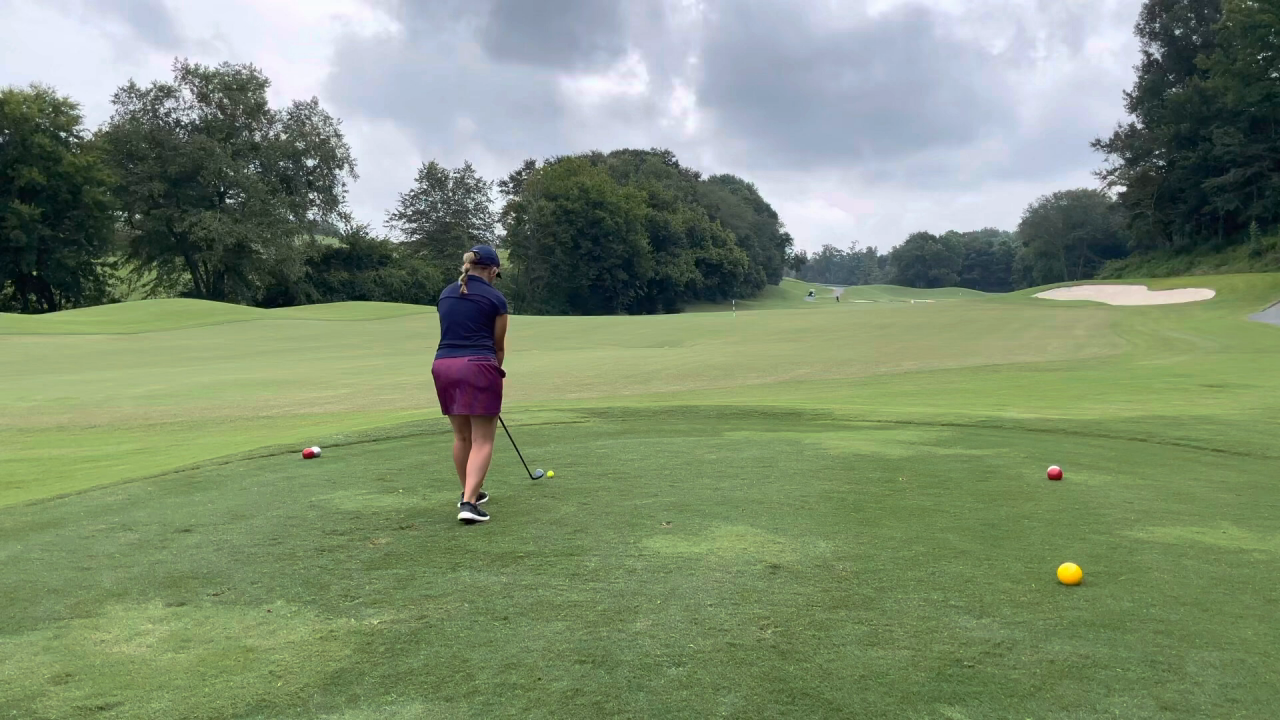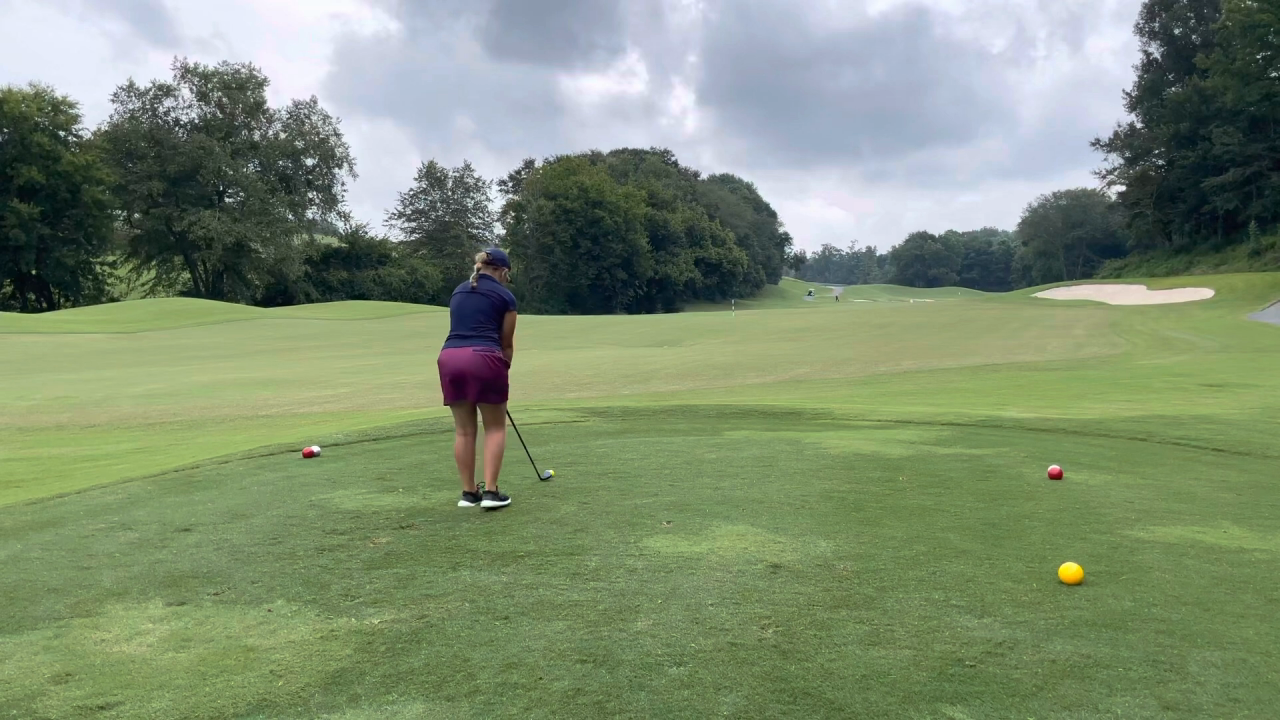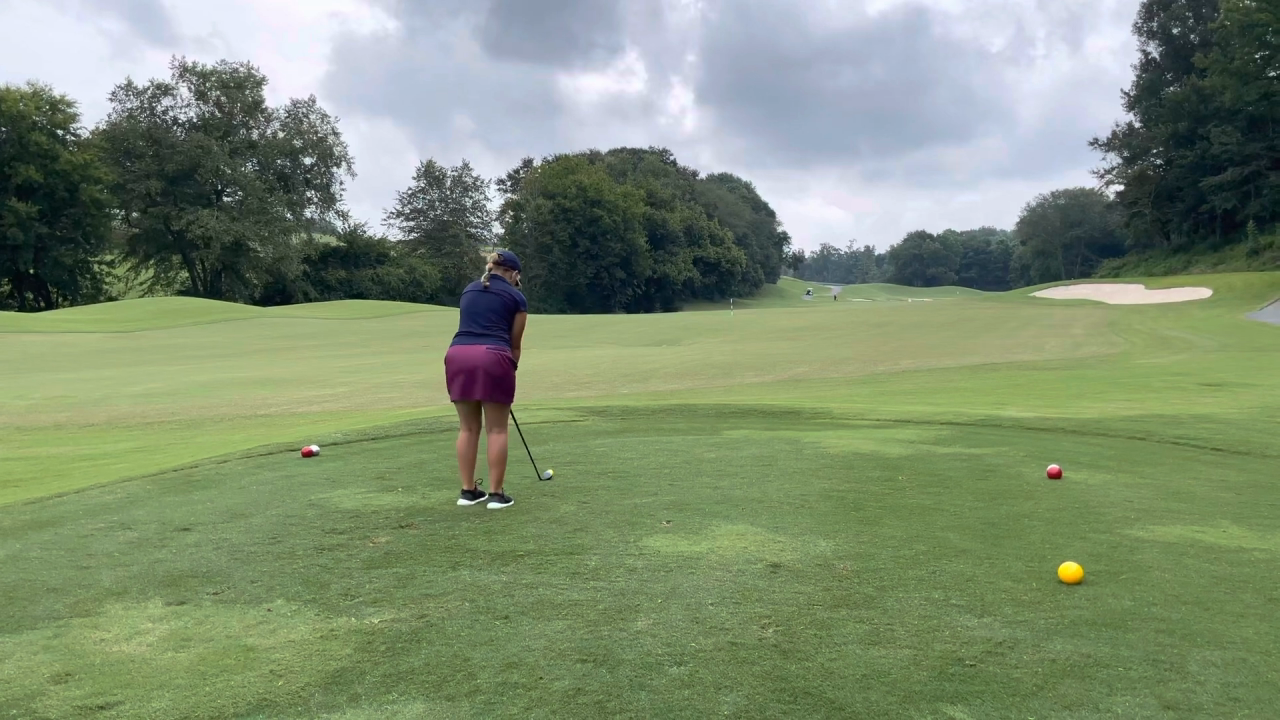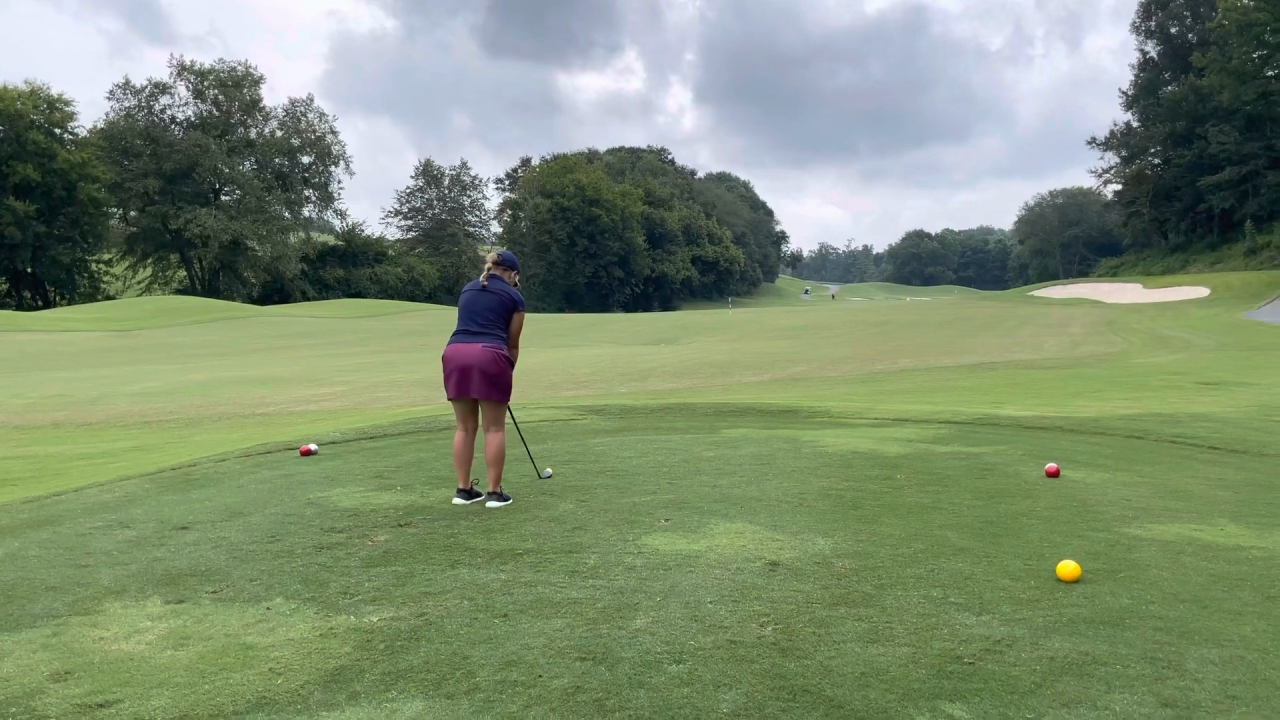
dt=0.3s
person 1, frame 1
left shoulder: (446, 294)
right shoulder: (495, 298)
right elbow: (498, 346)
right wrist: (495, 374)
left hip: (444, 365)
right hip: (477, 367)
left knee: (462, 436)
right knee: (482, 442)
left ankle: (469, 494)
right ankle: (469, 503)
person 1, frame 2
left shoulder: (459, 291)
right shoulder: (505, 296)
right elbow: (506, 343)
right wrist: (503, 370)
left hip: (450, 358)
right hip: (484, 359)
left knee: (464, 431)
right knee: (495, 428)
left ankle: (468, 492)
right ankle: (490, 492)
person 1, frame 3
left shoulder: (468, 290)
right shoulder: (515, 297)
right elbow: (515, 344)
right wrist: (509, 369)
left hip: (458, 355)
right hip: (492, 357)
left knee: (468, 428)
right knee: (497, 429)
left ankle: (467, 490)
right ankle: (496, 493)
person 1, frame 4
left shoulder: (467, 290)
right shoulder: (514, 296)
right elbow: (512, 343)
left wrist: (503, 367)
right wrist: (508, 369)
left hip: (455, 353)
right hip: (489, 357)
left knee: (464, 427)
right knee: (494, 428)
left ankle: (463, 489)
right ankle: (494, 492)
